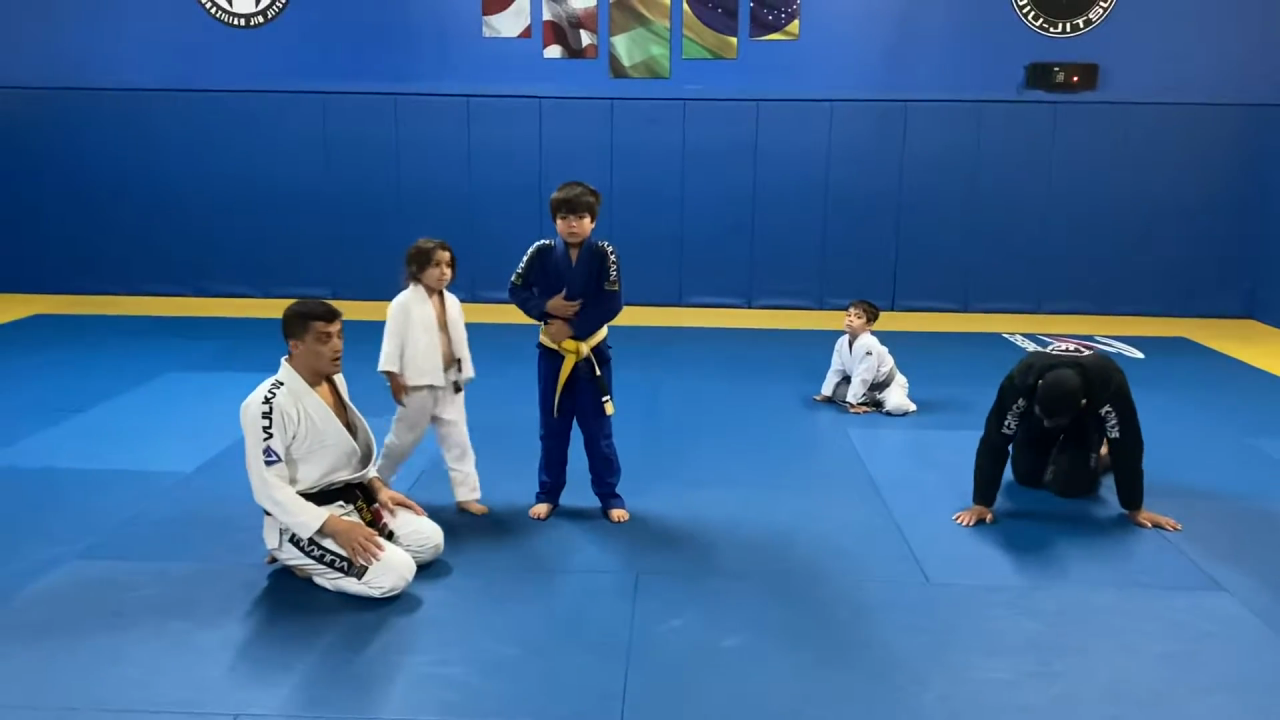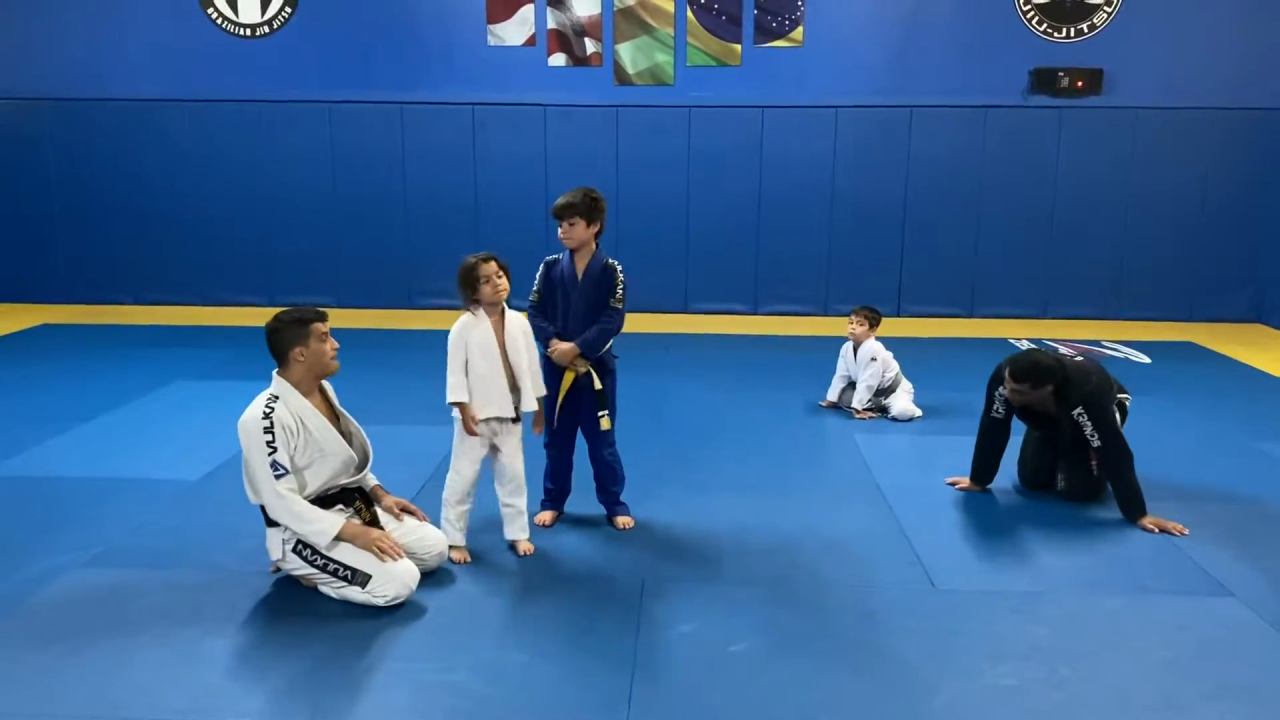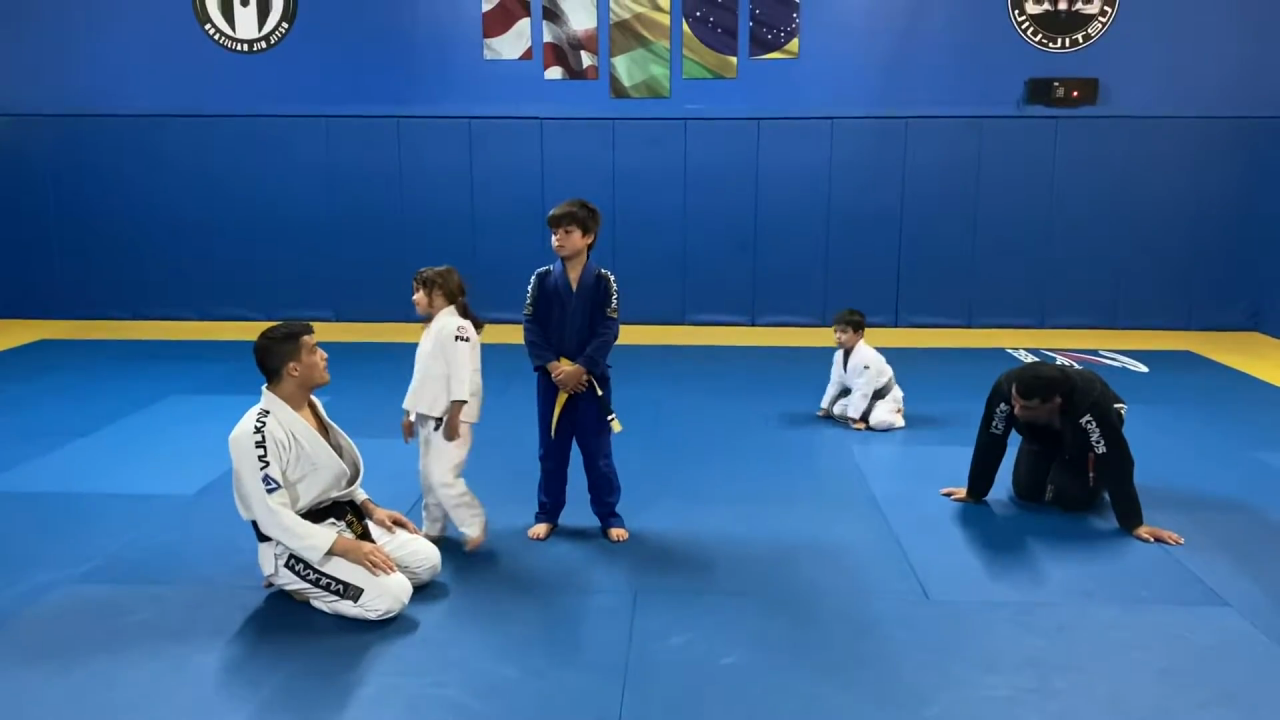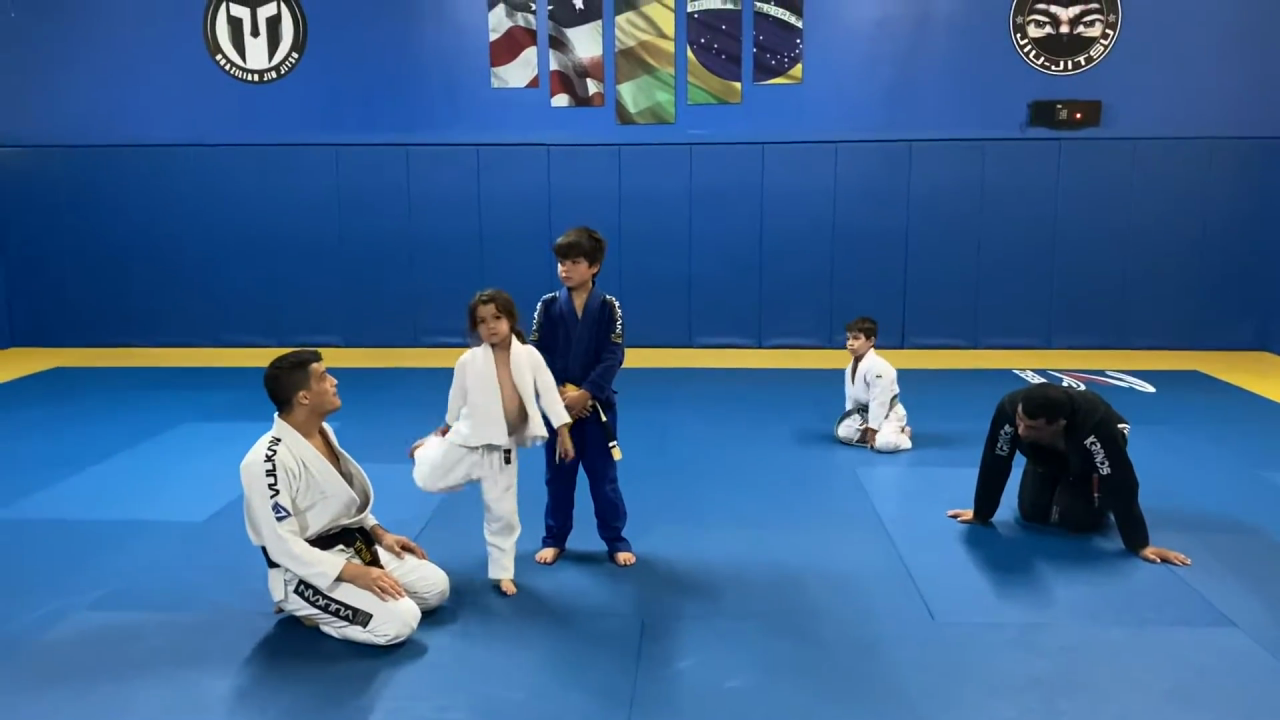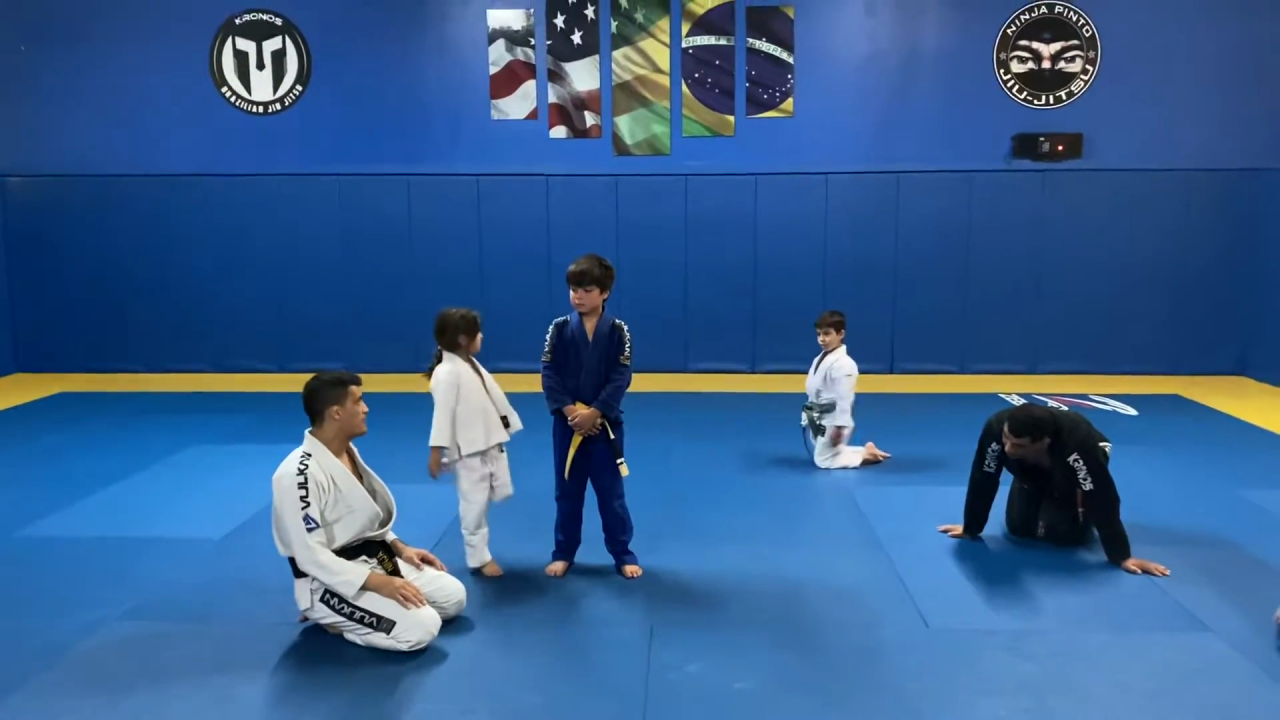
dt=1s
person 1, frame 1
left shoulder: (604, 255)
right shoulder: (541, 253)
left elbow: (611, 305)
right elbow: (516, 289)
left wrist: (573, 328)
right wrist: (545, 307)
left hip: (592, 353)
right hip: (553, 354)
left knee: (598, 429)
right knee: (552, 428)
left ankle: (609, 495)
right ankle: (547, 494)
person 1, frame 2
left shoulder: (610, 270)
right shoulder: (550, 267)
left elbow: (611, 322)
right elbow: (535, 313)
left wrist: (576, 349)
right wrist: (555, 344)
left hip: (595, 366)
right hip: (555, 366)
left knee: (601, 440)
right knee: (556, 439)
left ankle: (614, 503)
right ankle: (552, 501)
person 1, frame 3
left shoulder: (603, 281)
right shoulder: (541, 279)
left elbow: (607, 333)
right elbow: (532, 329)
left wrist: (580, 369)
right wrist: (553, 367)
left hip: (591, 379)
right hip: (551, 378)
left knee: (597, 452)
right knee: (551, 451)
left ankle: (609, 515)
right ankle: (547, 514)
person 1, frame 4
left shoulder: (608, 307)
right shoulder: (547, 306)
left elbow: (612, 358)
right elbow: (537, 355)
left wrist: (584, 395)
right wrist: (559, 393)
left hip: (597, 404)
left knee: (603, 475)
right knee: (558, 476)
left ankle: (616, 540)
right ankle: (554, 539)
person 1, frame 5
left shoulder: (617, 331)
right shoulder: (559, 329)
left elbow: (620, 379)
right elbow: (549, 376)
left wrist: (594, 413)
right wrist: (570, 411)
left hip: (605, 423)
right hip: (567, 423)
left knee: (611, 492)
right knee: (567, 492)
left ankle: (623, 553)
right ankle: (563, 553)
person 2, frame 1
left shoulder: (334, 380)
right shoulder: (269, 404)
right elbow: (270, 489)
left wrist: (378, 487)
right wrist: (336, 527)
right hip: (303, 521)
left knee: (430, 541)
right knee: (394, 574)
left ankle: (314, 556)
right ankle: (298, 557)
person 2, frame 2
left shoulder: (322, 389)
right shoulder: (266, 418)
right elbow: (282, 503)
left wrist: (380, 494)
right wrist: (354, 534)
right hip: (303, 531)
left knee: (434, 548)
right knee: (399, 582)
left ankle: (331, 564)
right ankle: (302, 568)
person 2, frame 3
left shoulder: (310, 404)
right shoulder: (257, 432)
right elbow: (273, 518)
left wrist: (370, 508)
right wrist: (346, 548)
right hip: (295, 545)
left knee: (427, 561)
right knee: (391, 595)
left ankle: (320, 579)
right ankle: (295, 582)
person 2, frame 4
left shoulder: (322, 431)
right shoulder: (268, 461)
right elbow: (283, 546)
left wrist: (380, 534)
right wrist: (354, 574)
right hip: (306, 572)
left knee: (435, 587)
right knee: (399, 621)
left ankle: (330, 605)
right ankle: (304, 608)
person 2, frame 5
left shoulder: (346, 451)
right shoulder: (299, 474)
right elbow: (311, 556)
left wrist: (400, 548)
right wrist: (378, 583)
right hip: (329, 582)
left knee: (453, 596)
right knee: (421, 627)
left ankle: (343, 615)
right ankle: (328, 617)
person 3, frame 1
left shoulder: (452, 302)
right shoulder: (404, 303)
right elbow: (393, 342)
left wrist: (463, 375)
right wrist: (394, 379)
left hip: (451, 385)
right hip: (418, 386)
left knee: (458, 442)
right knee: (403, 439)
left ankle: (466, 495)
right ankle: (378, 478)
person 3, frame 2
left shoulder: (519, 322)
right shoulder: (465, 326)
left elbow: (531, 366)
right elbow: (456, 372)
left wrist: (538, 406)
right wrist: (463, 411)
left hip: (510, 415)
right hip: (476, 415)
left knee: (512, 475)
right knee: (462, 478)
left ankle: (518, 533)
right ankle: (456, 540)
person 3, frame 3
left shoulder: (457, 326)
right shoulder: (432, 328)
left elbow: (462, 376)
left wrist: (454, 418)
right wrist: (411, 415)
left hip: (450, 417)
right hip: (429, 416)
left knee: (442, 477)
right knee: (428, 477)
left ankle: (474, 524)
right ankle: (433, 530)
person 3, frame 4
left shoulder: (529, 355)
right shoulder: (469, 359)
left elbow: (549, 393)
right elbow: (458, 397)
left wrist: (563, 433)
right wrist: (445, 429)
left hip: (505, 448)
right hip: (468, 440)
left knee: (502, 513)
right knee: (429, 479)
left ankle: (502, 573)
right ankle: (426, 450)
person 3, frame 5
left shoulder: (471, 363)
right shoulder: (447, 372)
right elbow: (443, 412)
left wrist: (502, 435)
right wrist: (436, 450)
left hip: (492, 443)
right hip: (469, 449)
left knee: (501, 492)
right knee: (474, 505)
right ankle: (480, 558)
person 4, frame 1
left shoulder: (1111, 386)
right shoulder: (1022, 380)
left elbow: (1127, 446)
right elbow: (995, 440)
left wrist: (1135, 509)
right wrist: (981, 504)
left hip: (1086, 422)
left knee: (1067, 484)
right knee: (1026, 477)
left ankle: (1102, 453)
person 4, frame 2
left shoulder: (1087, 392)
right shoulder: (1005, 376)
left elbow: (1114, 453)
right elbow: (993, 431)
left wrist: (1138, 515)
right wrist: (978, 480)
left hip: (1101, 411)
right hip: (1048, 421)
left knee: (1078, 489)
right knee: (1032, 480)
left ankle: (1091, 465)
right ankle: (1062, 454)
person 4, frame 3
left shoulder: (1092, 402)
right shoulder: (1006, 388)
left elbow: (1116, 463)
right elbow: (990, 443)
left wrist: (1134, 524)
right wrist: (974, 492)
left hip: (1086, 439)
right hip: (1042, 436)
left knee: (1073, 498)
right knee: (1026, 491)
left ankle: (1096, 478)
right ankle: (1056, 465)
person 4, frame 4
left shoulder: (1096, 424)
right shoulder: (1009, 408)
left elbow: (1121, 484)
right elbow: (994, 465)
left wrist: (1140, 545)
right wrist: (981, 514)
left hip: (1089, 461)
right hip: (1046, 457)
left knee: (1079, 519)
right knee: (1031, 513)
left ankle: (1099, 500)
right ankle: (1058, 485)
person 4, frame 5
left shoulder: (1079, 443)
right shoulder: (996, 428)
left elbow: (1102, 499)
right elbow: (983, 481)
left wrist: (1122, 556)
right wrist: (971, 528)
left hip: (1073, 477)
right hip: (1032, 474)
left knee: (1065, 533)
right knee: (1019, 528)
left ankle: (1085, 517)
right ankle: (1047, 504)
